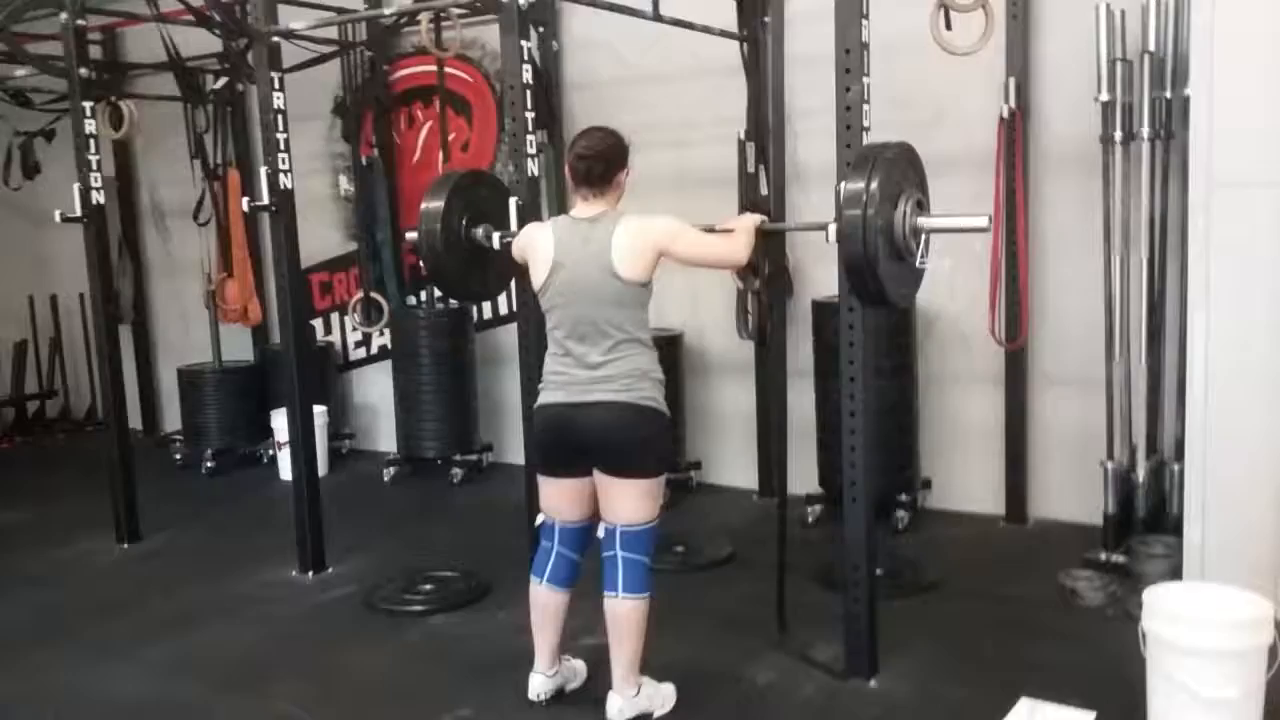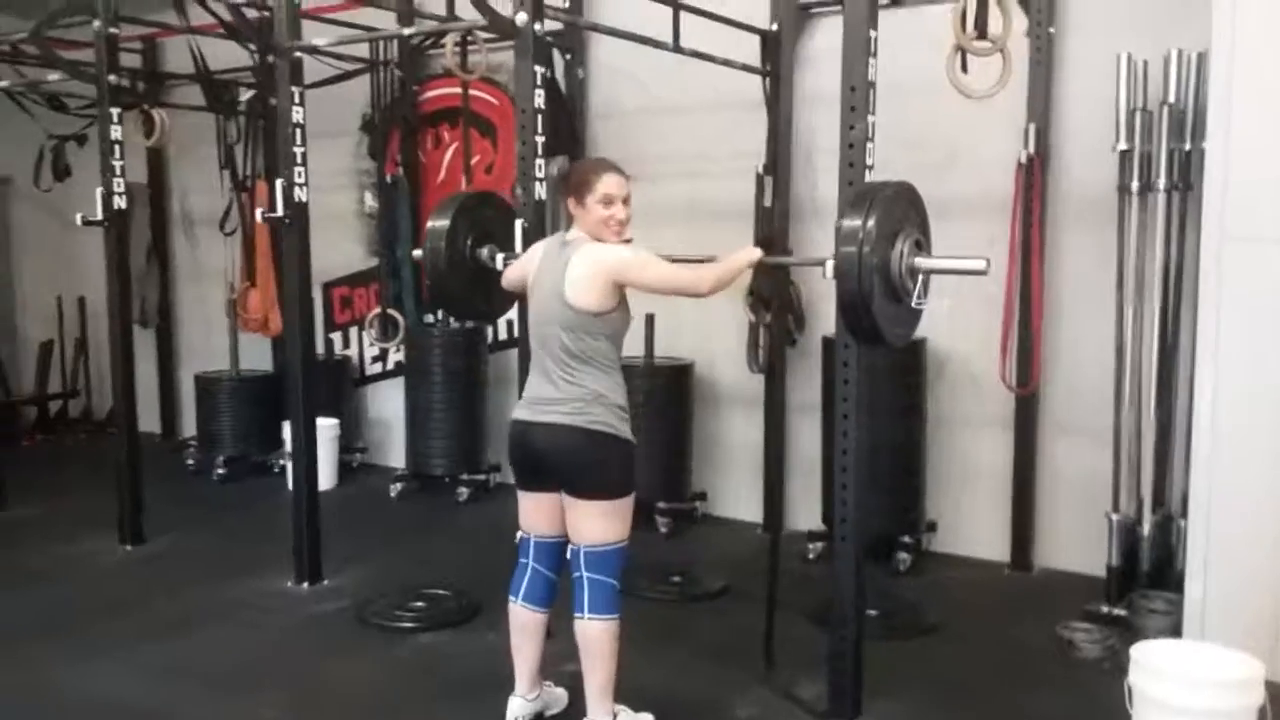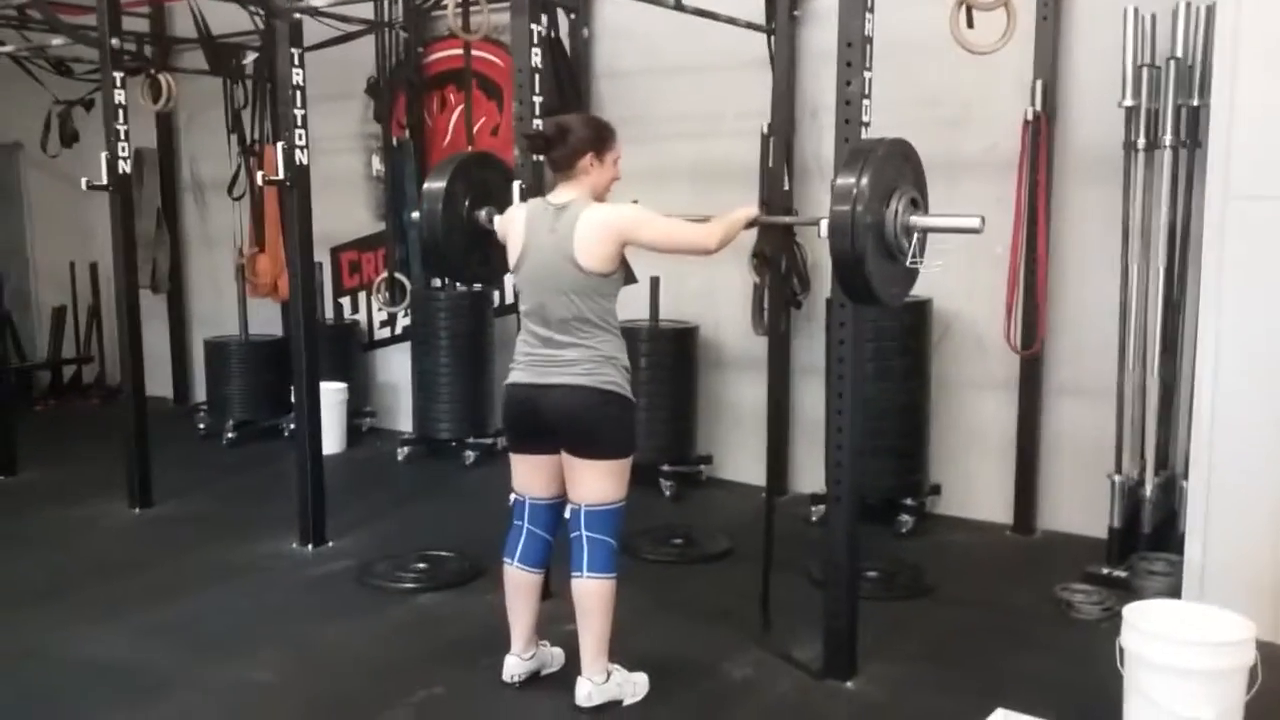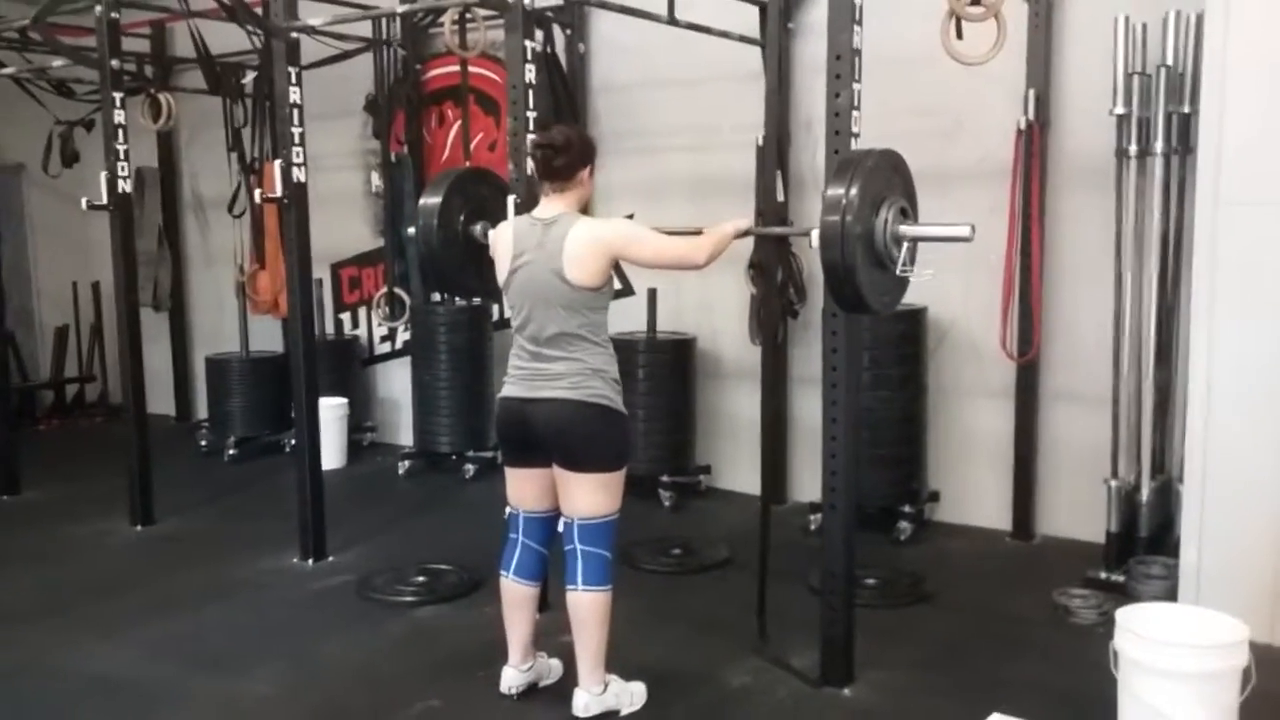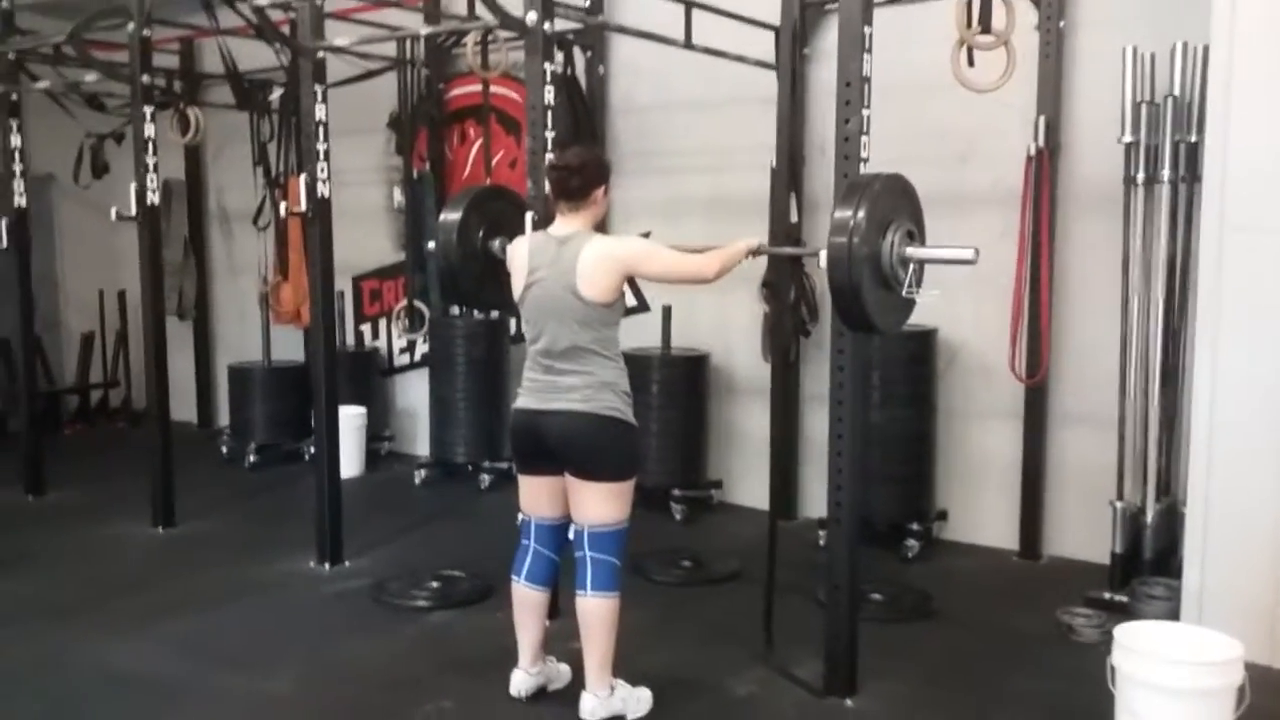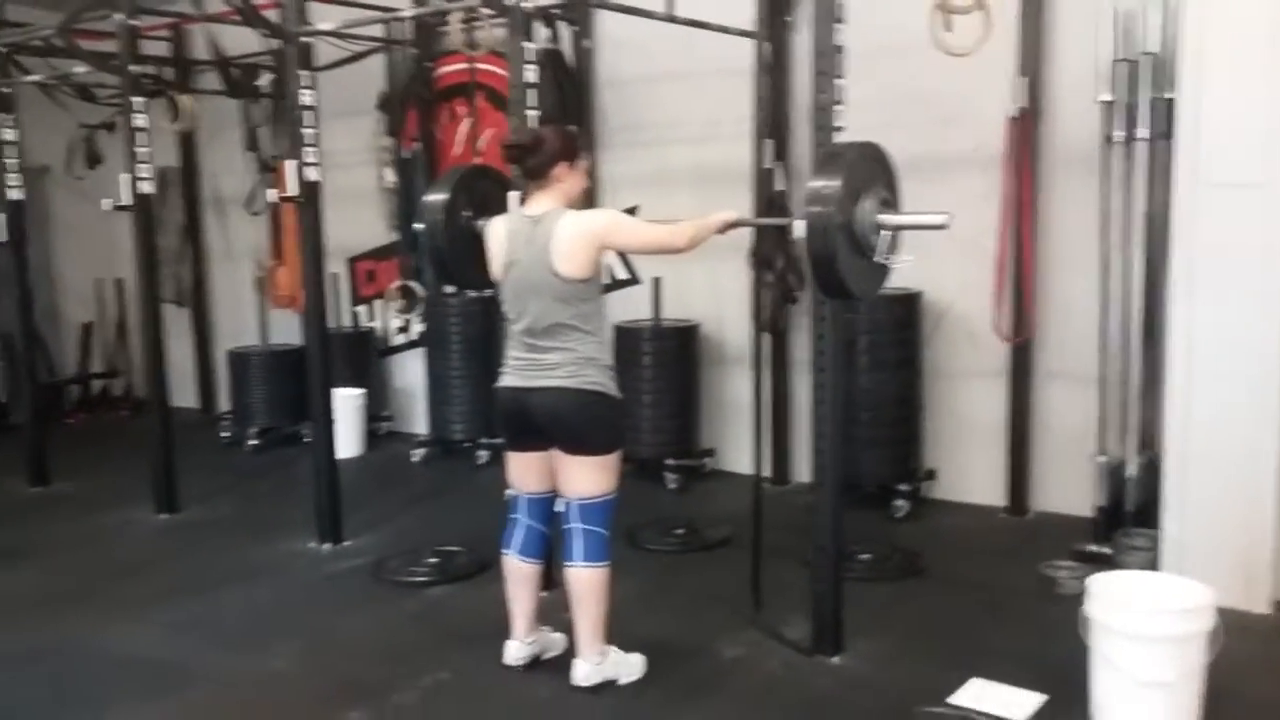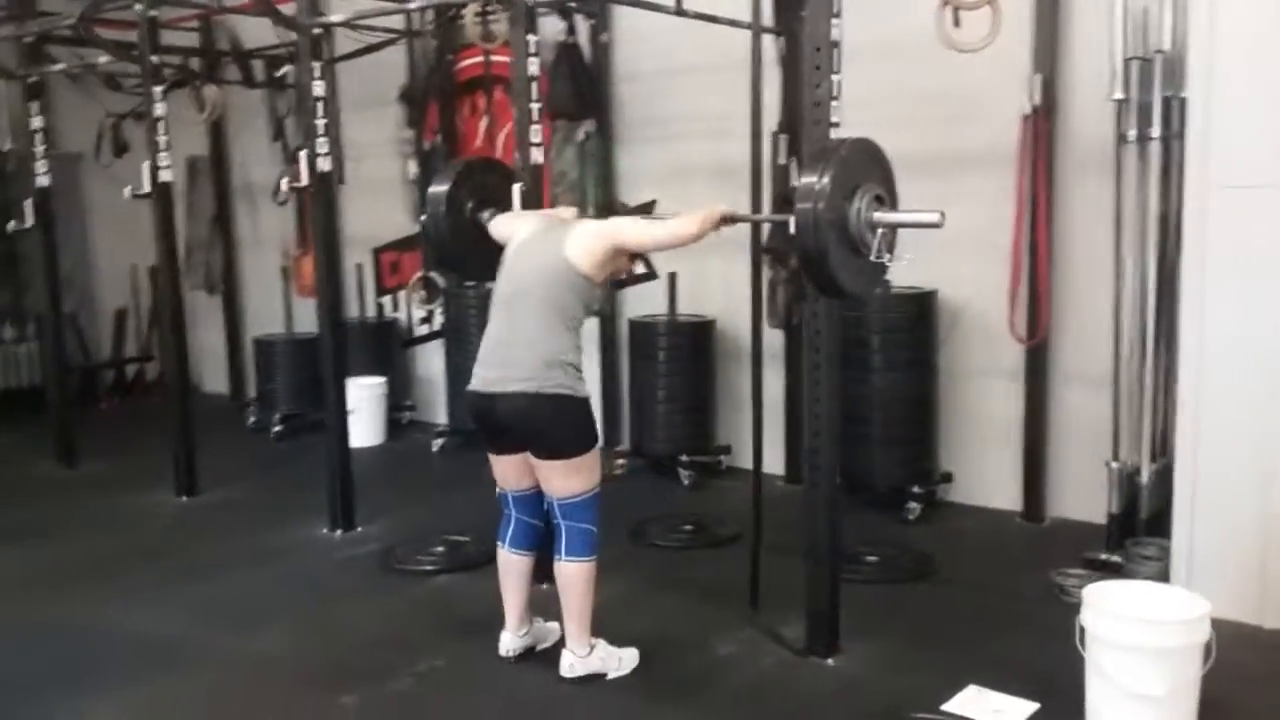
dt=0.5s
person 1, frame 1
left shoulder: (539, 238)
right shoulder: (644, 232)
left elbow: (512, 246)
right elbow: (734, 254)
right wrist: (747, 223)
left hip: (557, 413)
right hip: (628, 415)
left knee: (558, 542)
right knee: (627, 552)
left ankle: (545, 671)
person 1, frame 2
left shoulder: (542, 254)
right shoulder: (609, 261)
left elbow: (507, 279)
right elbow: (701, 282)
right wrist: (745, 258)
left hip: (530, 430)
right hip: (588, 437)
left knee: (536, 562)
right knee: (597, 575)
person 1, frame 3
left shoulder: (518, 219)
right shoulder: (610, 220)
right elbow: (706, 239)
right wrist: (744, 215)
left hip: (526, 392)
right hip: (591, 398)
left knee: (530, 523)
right knee: (595, 535)
left ankle: (521, 653)
right ankle: (596, 678)
person 1, frame 4
left shoulder: (505, 235)
right shoulder: (598, 236)
right elbow: (695, 254)
right wrist: (733, 227)
left hip: (518, 406)
right hip: (583, 411)
left knee: (525, 536)
right knee: (588, 548)
left ankle: (518, 665)
person 1, frame 5
left shoulder: (521, 251)
right shoulder: (612, 253)
right elbow: (704, 268)
right wrist: (744, 246)
left hip: (531, 417)
right hip: (594, 423)
left knee: (537, 543)
right knee: (598, 555)
left ankle: (528, 669)
person 1, frame 6
left shoulder: (498, 231)
right shoulder: (587, 227)
right elbow: (677, 239)
right wrist: (719, 219)
left hip: (517, 395)
right hip: (580, 398)
left knee: (527, 516)
right knee: (587, 526)
left ankle: (522, 639)
right ankle: (592, 659)
person 1, frame 7
left shoulder: (531, 230)
right shoulder: (604, 235)
left elbow: (497, 222)
right elbow: (681, 229)
right wrist: (715, 215)
left hip: (485, 392)
right hip: (546, 395)
left knee: (518, 512)
right knee: (576, 521)
left ankle: (516, 631)
right ankle: (582, 652)
